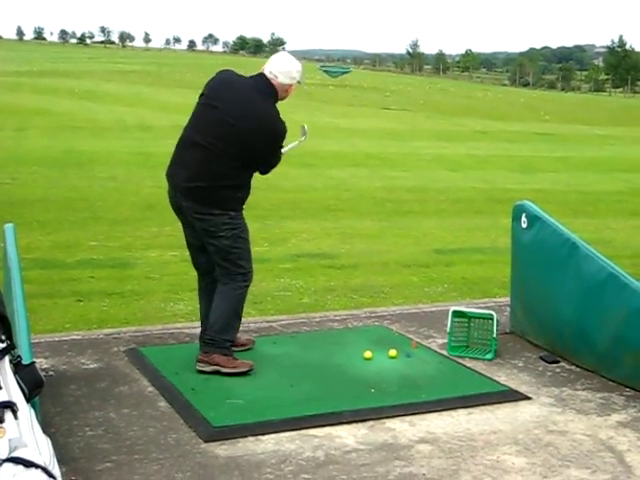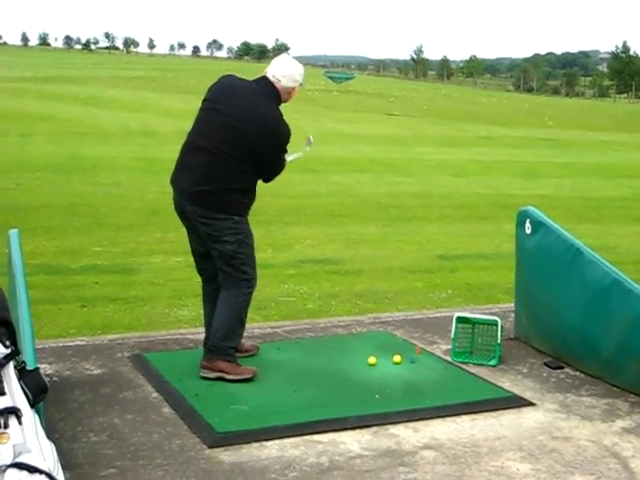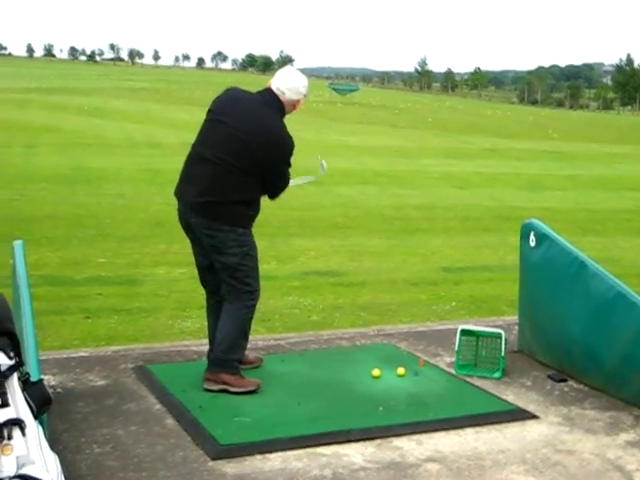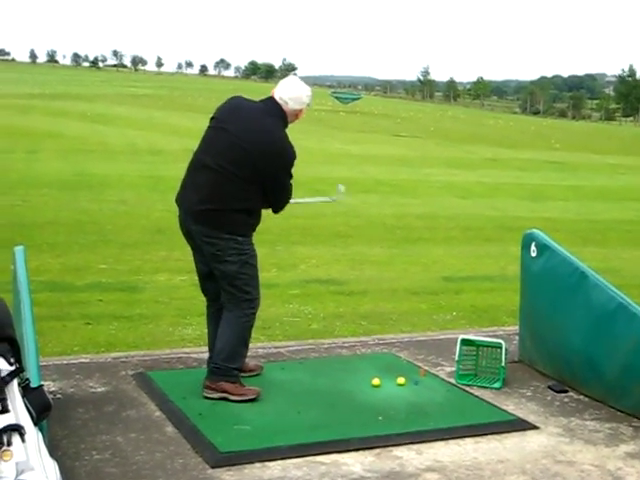
dt=0.1s
person 1, frame 1
left shoulder: (224, 80)
right shoulder: (269, 123)
right elbow: (266, 164)
left hip: (182, 188)
right hip: (215, 202)
left knee: (210, 268)
right knee: (236, 274)
left ankle: (218, 334)
right ankle: (214, 350)
person 1, frame 2
left shoulder: (226, 85)
right shoulder: (273, 125)
right elbow: (271, 171)
left hip: (186, 193)
right hip: (221, 207)
left knee: (214, 274)
right knee: (239, 280)
left ankle: (223, 340)
right ankle: (217, 357)
person 1, frame 3
left shoulder: (230, 98)
right shoulder: (276, 137)
right elbow: (275, 187)
right wrist: (257, 183)
left hip: (191, 204)
right hip: (225, 218)
left knee: (218, 287)
right knee: (243, 292)
left ankle: (226, 353)
right ankle: (221, 369)
person 1, frame 4
left shoulder: (234, 106)
right shoulder: (277, 145)
right elbow: (278, 197)
right wrist: (275, 200)
left hip: (193, 212)
right hip: (225, 225)
left knee: (219, 294)
right knee: (242, 300)
left ankle: (227, 360)
right ankle: (220, 377)
